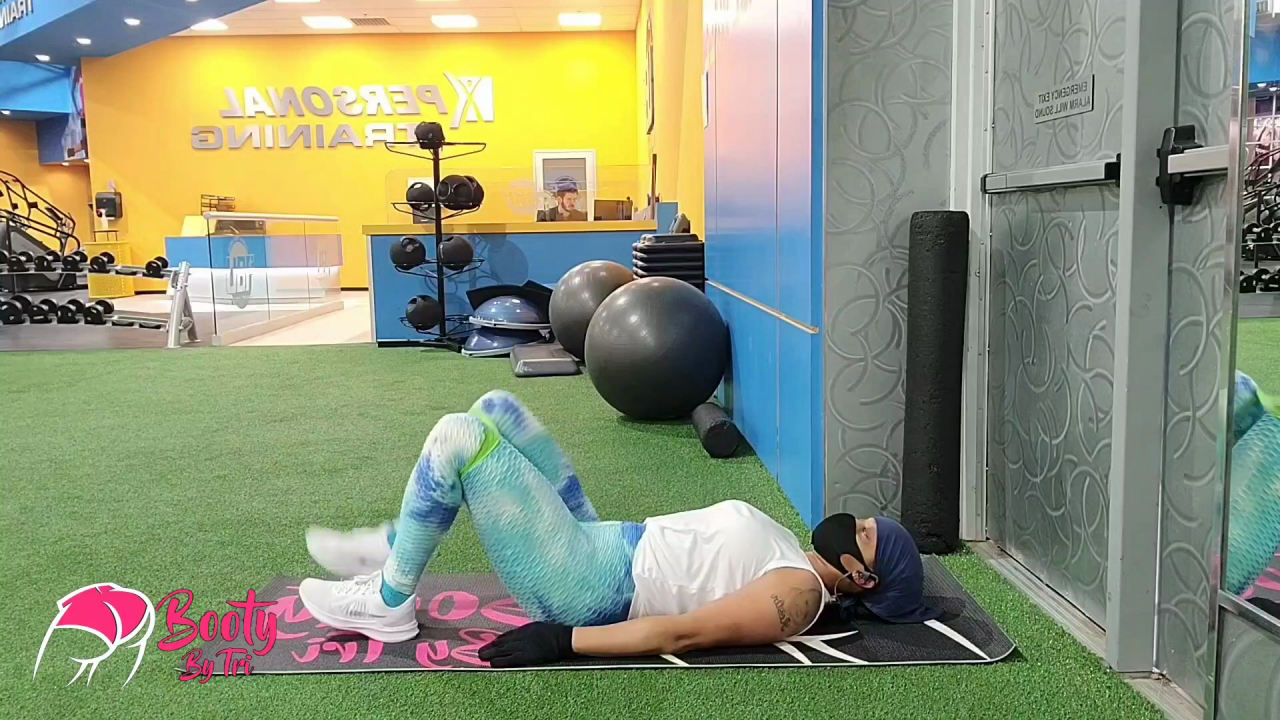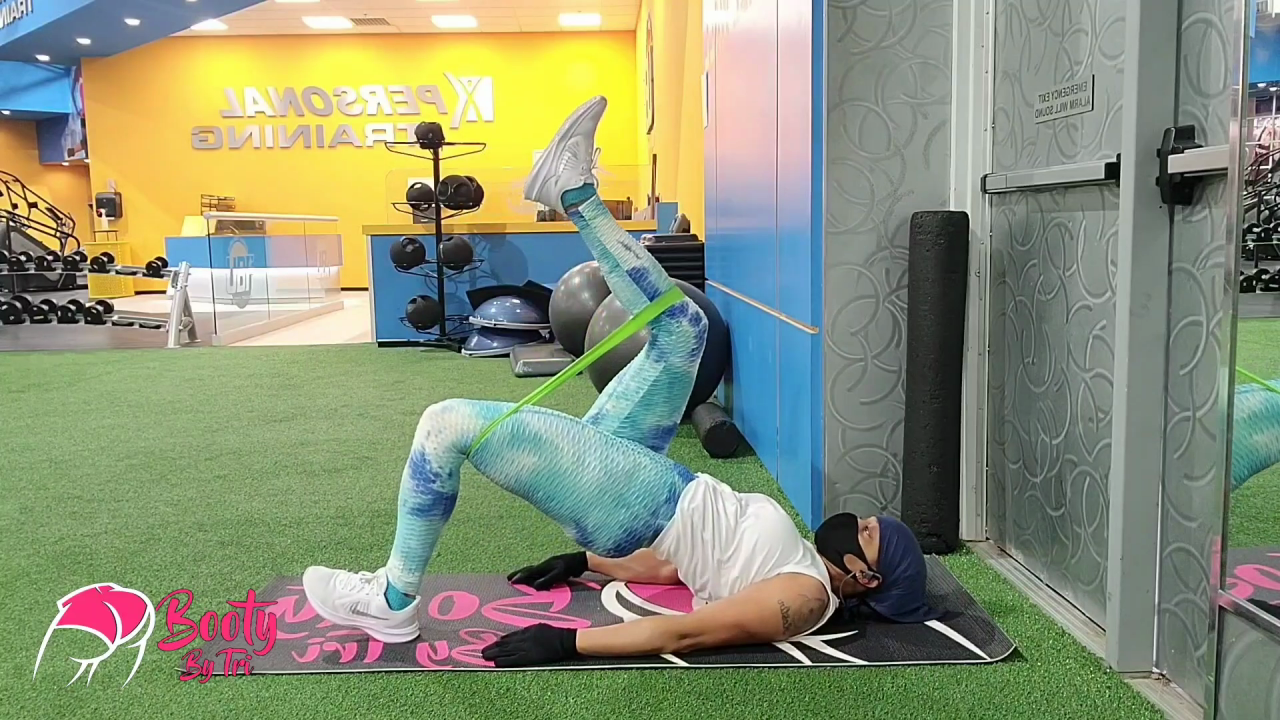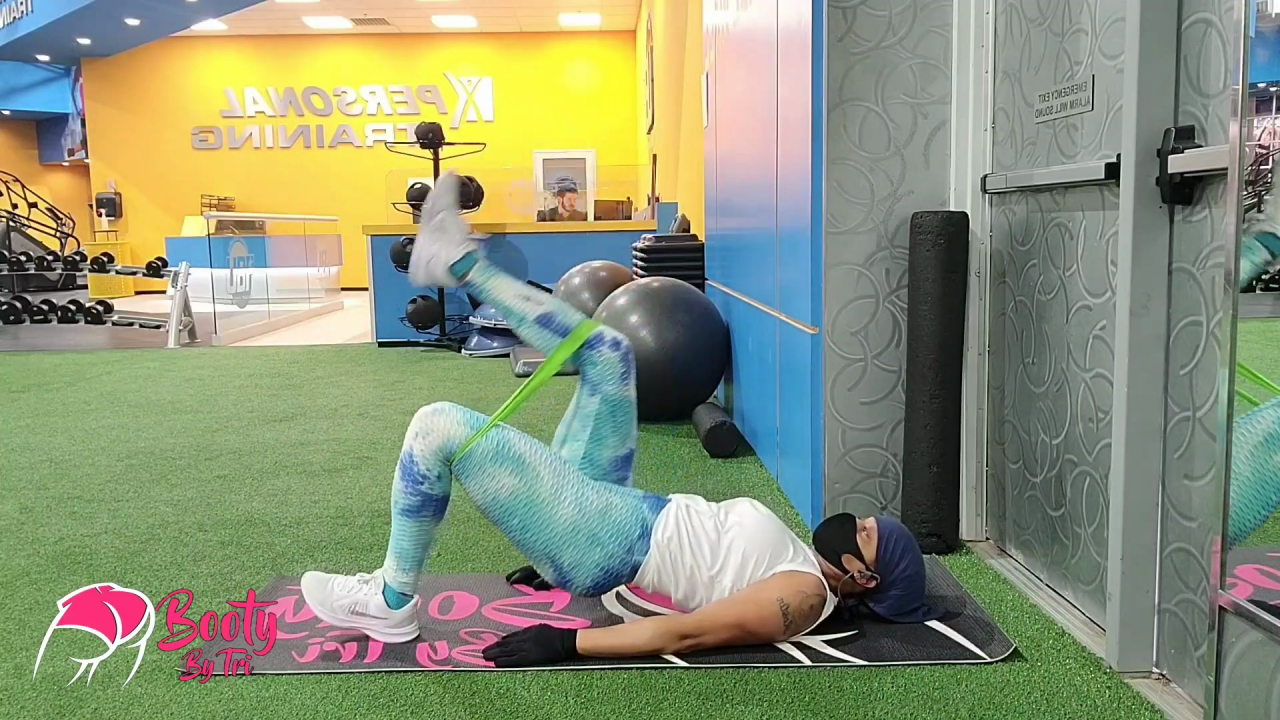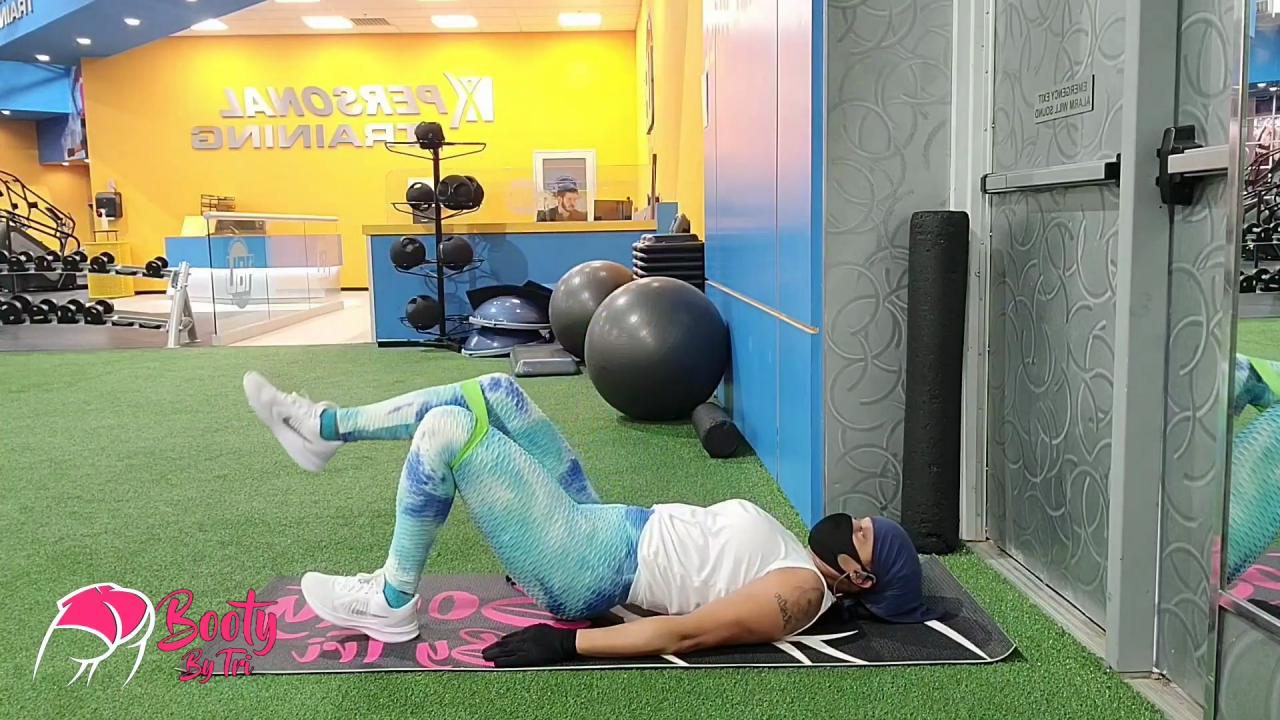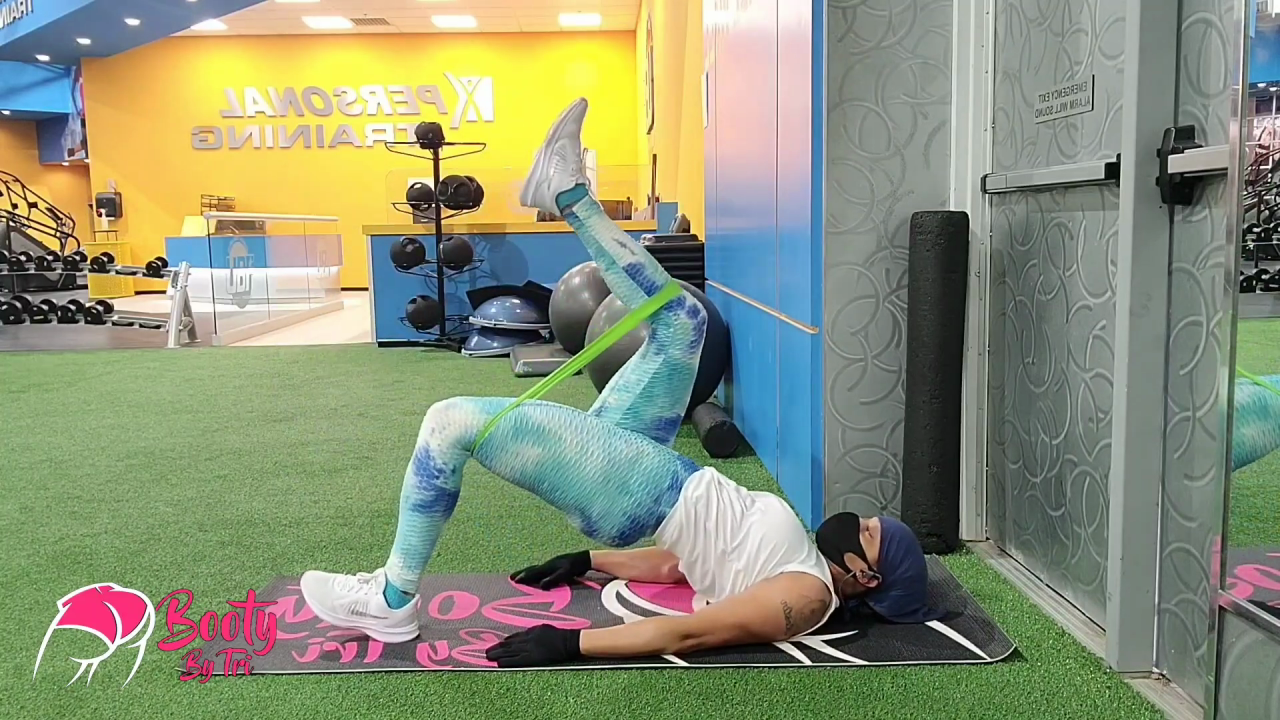
dt=1s
person 1, frame 1
left shoulder: (797, 597)
right shoulder: (789, 556)
left elbow: (681, 631)
left wrist: (562, 641)
left hip: (584, 583)
right hip: (604, 547)
left knee: (455, 438)
right knee: (498, 411)
left ankle: (387, 605)
right ankle: (395, 547)
person 1, frame 2
left shoulder: (805, 598)
right shoulder: (799, 560)
left elbow: (681, 634)
left wrist: (567, 641)
right wrist: (584, 561)
left hip: (631, 499)
right hip: (632, 477)
left knee: (446, 424)
right knee: (682, 325)
left ankle: (392, 605)
right ankle: (573, 192)
person 1, frame 3
left shoulder: (801, 599)
right shoulder: (797, 562)
left elbow: (685, 633)
left wrist: (568, 643)
left hip: (597, 540)
right hip: (611, 510)
left knee: (438, 427)
right knee: (607, 352)
left ankle: (390, 607)
right ankle: (455, 262)
person 1, frame 4
left shoulder: (798, 594)
right shoulder: (789, 554)
left elbow: (683, 633)
left wrist: (567, 643)
left hip: (581, 564)
right hip: (596, 527)
left knee: (446, 429)
right knee: (493, 393)
left ankle: (390, 604)
right ankle: (324, 428)
person 1, frame 5
left shoulder: (806, 597)
right shoulder: (804, 558)
left elbow: (686, 635)
left wrist: (571, 643)
right wrist: (588, 561)
left hip: (631, 489)
right hip: (641, 468)
left knee: (450, 422)
right knee: (682, 317)
left ankle: (391, 604)
right ankle: (565, 190)
